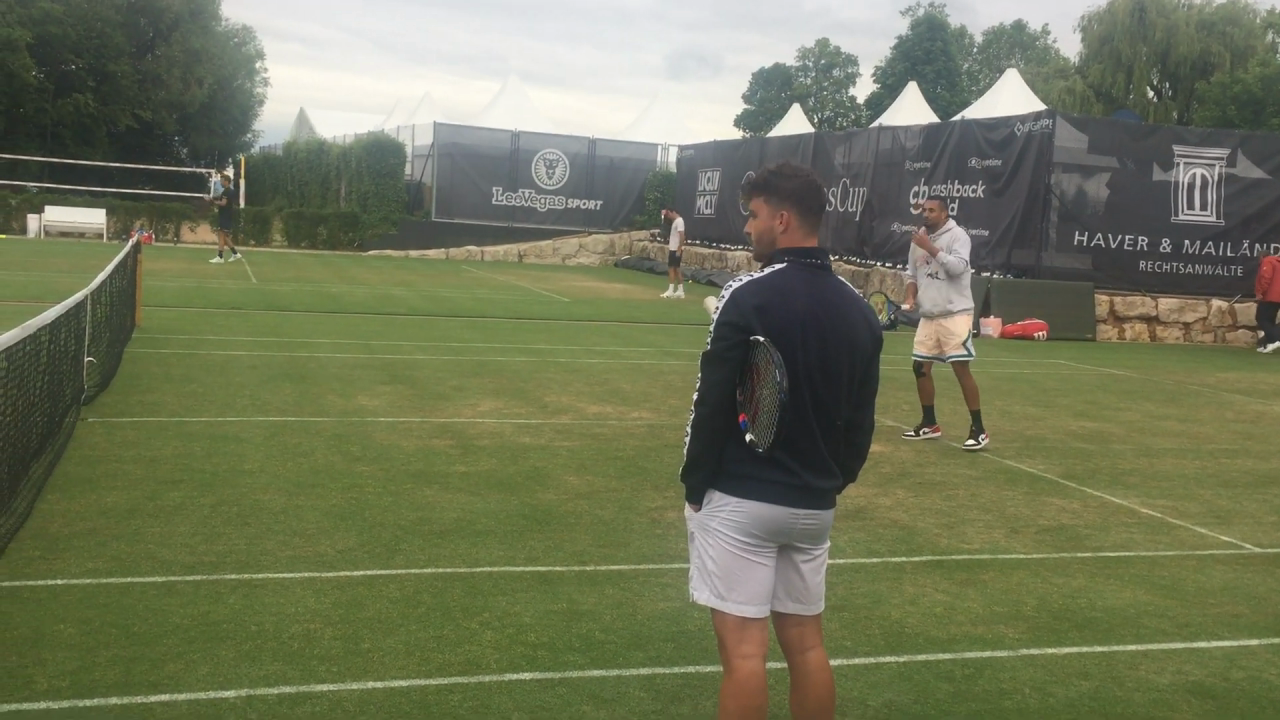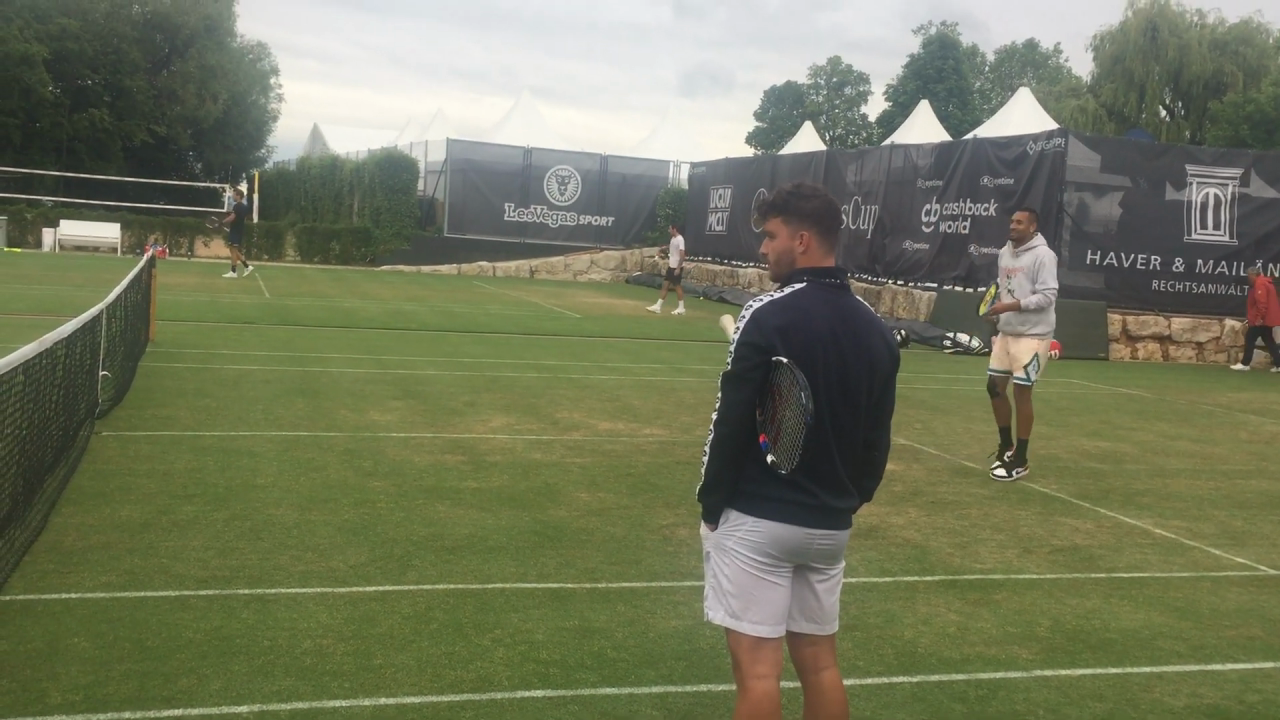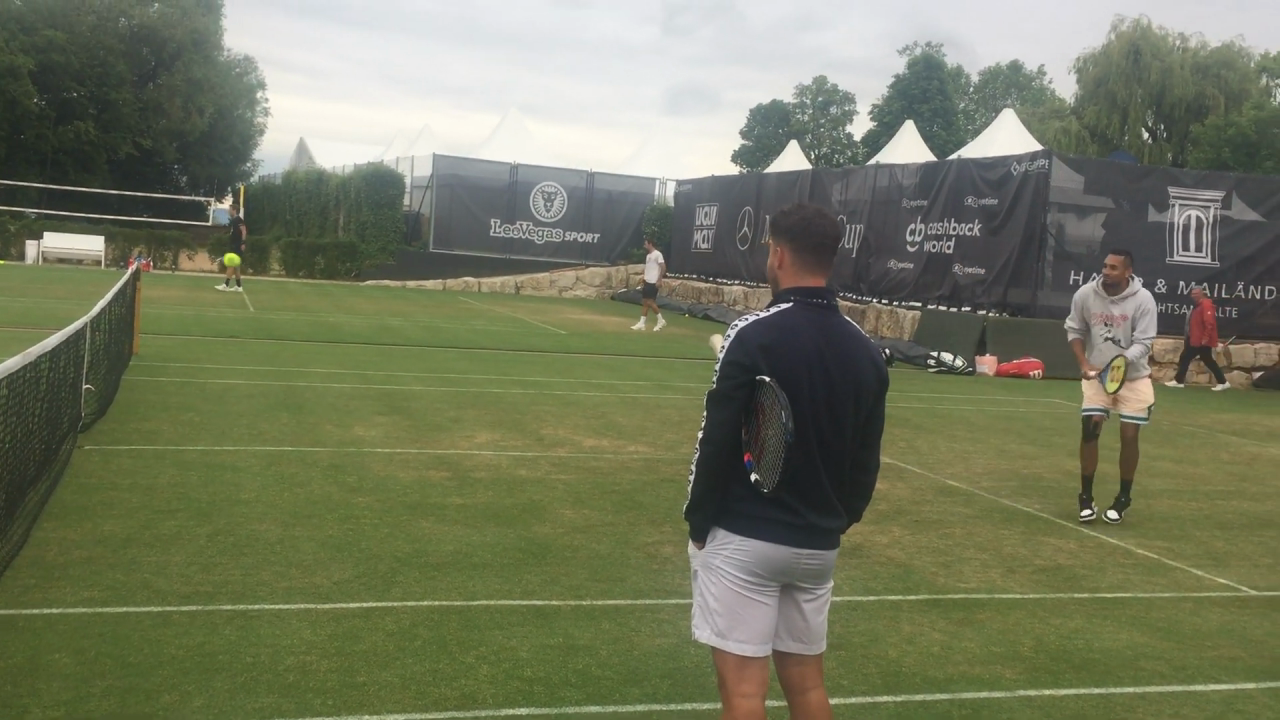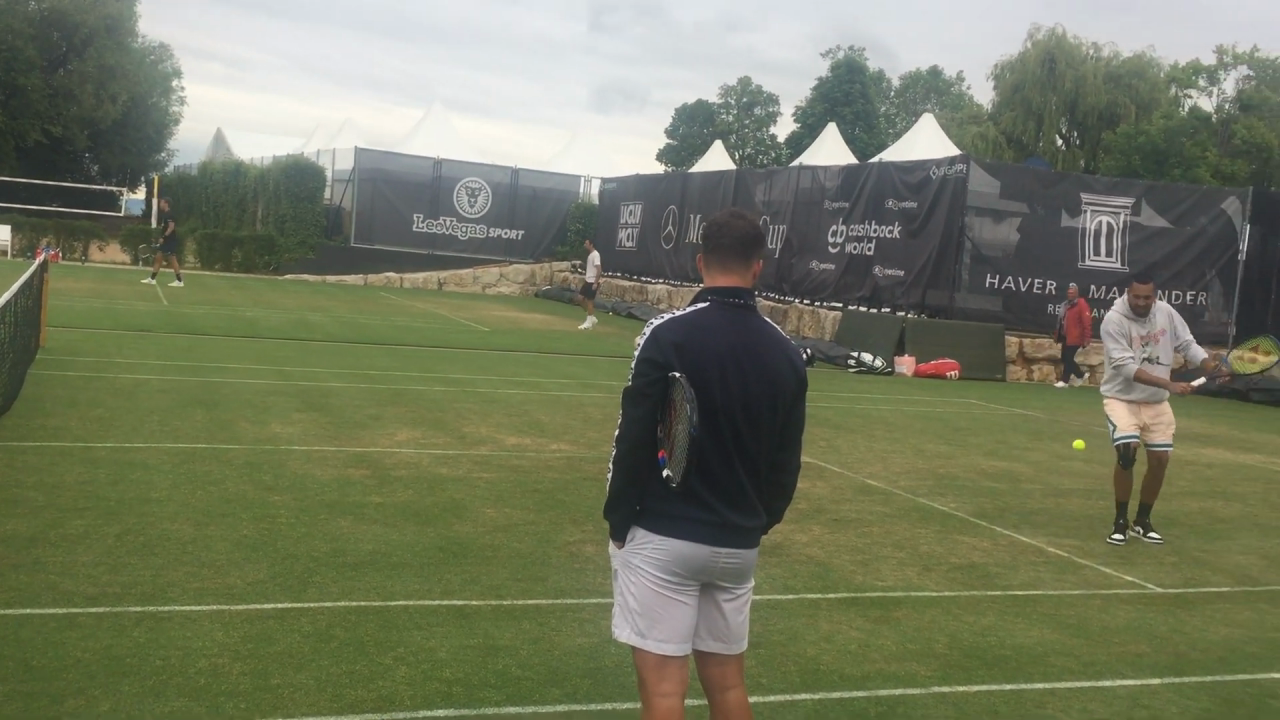
dt=0.7s
person 1, frame 1
left shoulder: (748, 296)
right shoulder: (858, 309)
left elbow: (712, 403)
right elbow: (861, 420)
left wrist: (694, 484)
left hip: (740, 500)
right hip: (814, 505)
left knee: (743, 648)
right knee: (805, 641)
person 1, frame 2
left shoulder: (768, 316)
right shoulder: (876, 329)
left elbow: (731, 423)
right elbow: (877, 440)
left wrist: (711, 503)
left hip: (756, 519)
right hip: (829, 525)
left knee: (757, 668)
right knee: (820, 662)
person 1, frame 3
left shoulder: (754, 335)
right shoulder: (866, 351)
left elbow: (717, 441)
right elbow: (866, 461)
left wrist: (698, 523)
left hip: (744, 539)
right hip: (818, 546)
person 1, frame 4
left shoulder: (669, 334)
right shoulder: (786, 352)
left elbow: (633, 440)
right elbow: (786, 462)
left wrist: (618, 522)
left hip: (664, 538)
right hip: (738, 544)
person 2, frame 1
left shoulder: (957, 235)
right shoulder: (918, 242)
left elbow: (959, 266)
right elbow: (912, 275)
left wrist: (931, 249)
right wrist: (910, 297)
left hip: (956, 314)
right hip: (928, 316)
left knee: (961, 370)
right knee: (920, 367)
left ankle: (978, 429)
right ankle: (929, 424)
person 2, frame 2
left shoulder: (1043, 255)
right shoulder: (1005, 253)
left elbow: (1047, 296)
left wrist: (1010, 306)
right wrist: (998, 308)
left hip: (1032, 335)
right hip: (1006, 332)
left knee: (1021, 393)
right knee: (995, 387)
left ankle: (1020, 460)
right ankle: (1008, 447)
person 2, frame 3
left shoulder: (1143, 299)
right shoulder: (1085, 294)
left elbow: (1143, 343)
right elbow: (1074, 329)
right wrist: (1083, 363)
left hip: (1134, 377)
right hip: (1096, 374)
left knee: (1129, 436)
right knee: (1090, 429)
left ankle: (1124, 497)
right ankle: (1086, 496)
person 2, frame 4
left shoulder: (1167, 313)
right shoulder: (1114, 320)
left elbow: (1187, 343)
right elbow: (1125, 366)
left wrist: (1209, 364)
right wrist: (1168, 385)
left hip: (1157, 402)
right hip: (1121, 399)
left knee: (1160, 460)
right knee: (1127, 455)
left ankle: (1142, 520)
right ankle: (1120, 520)
